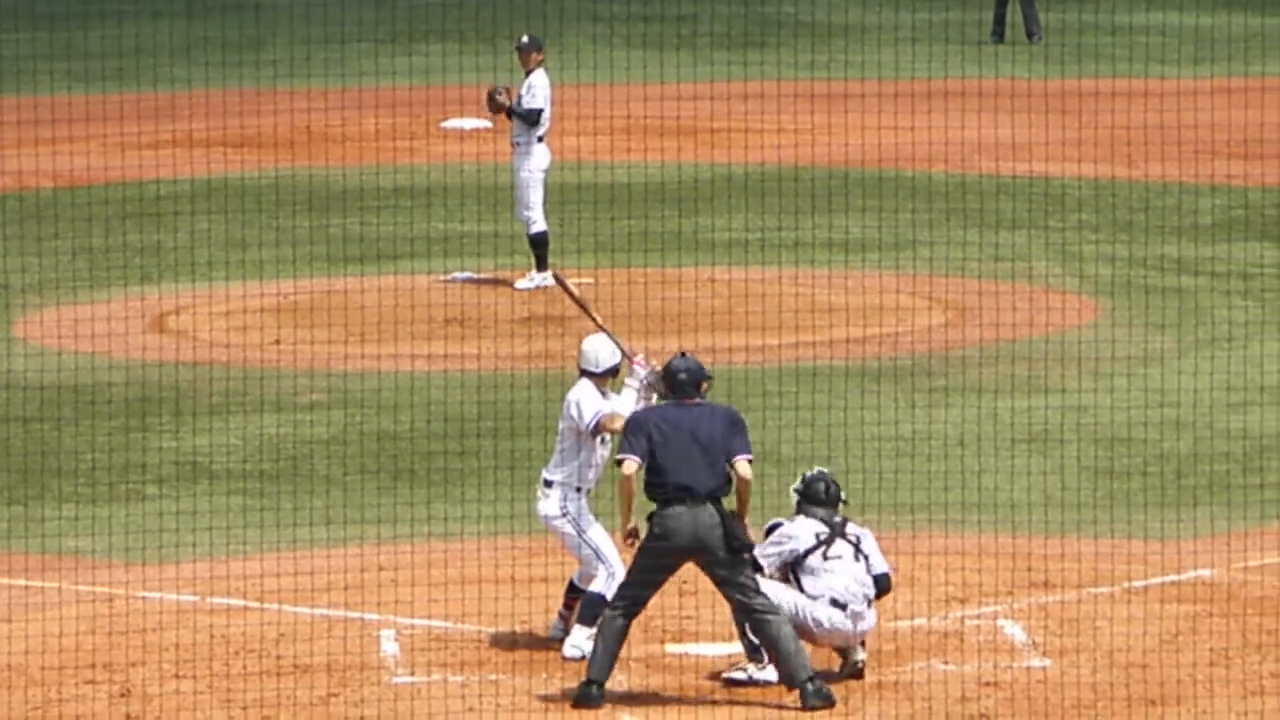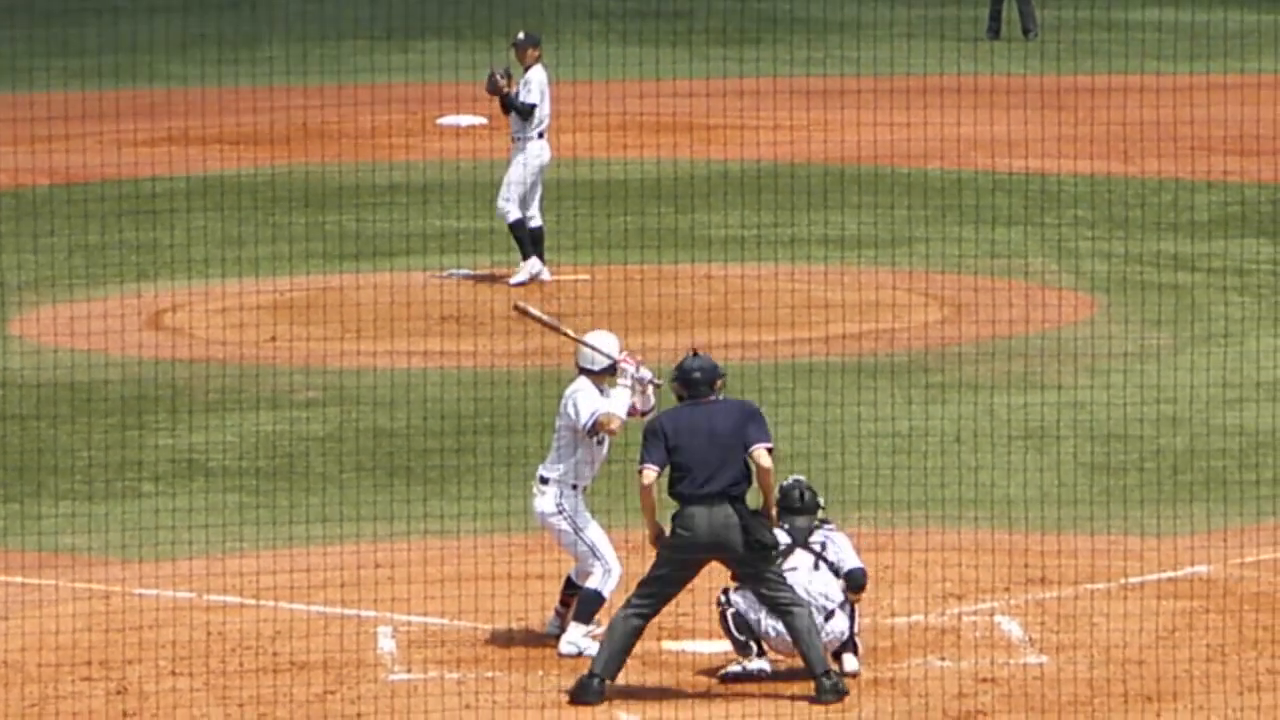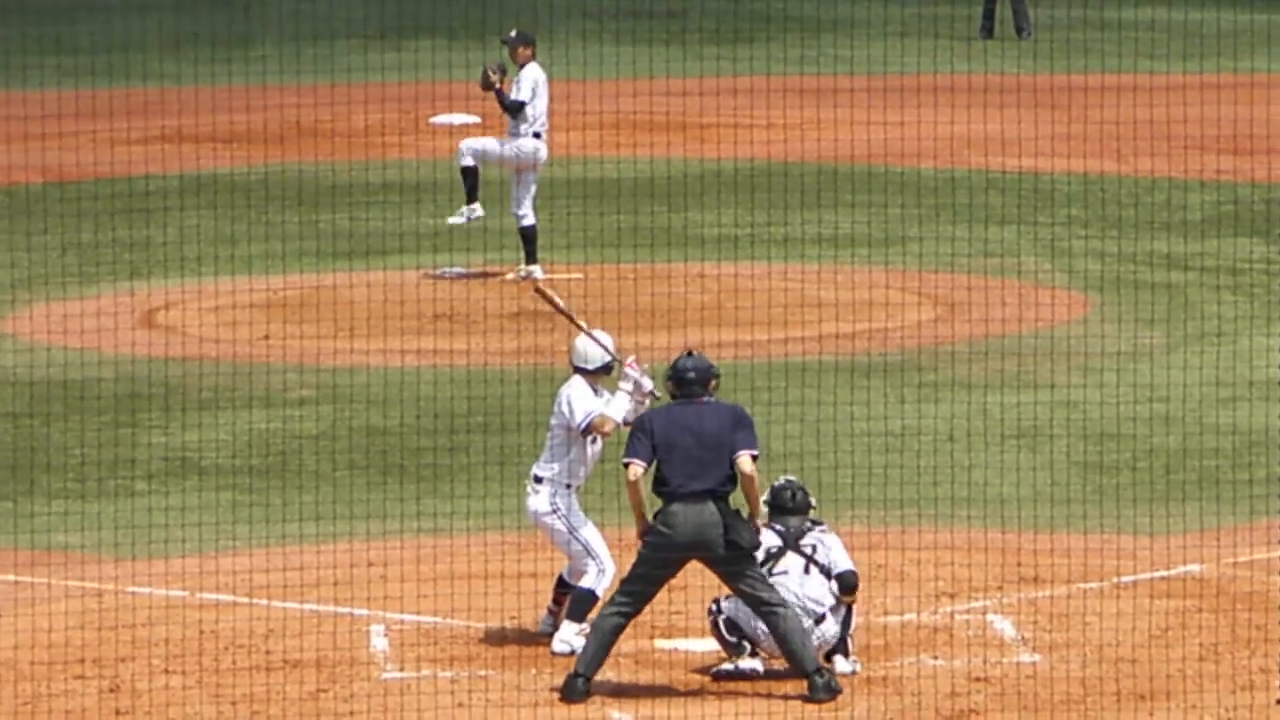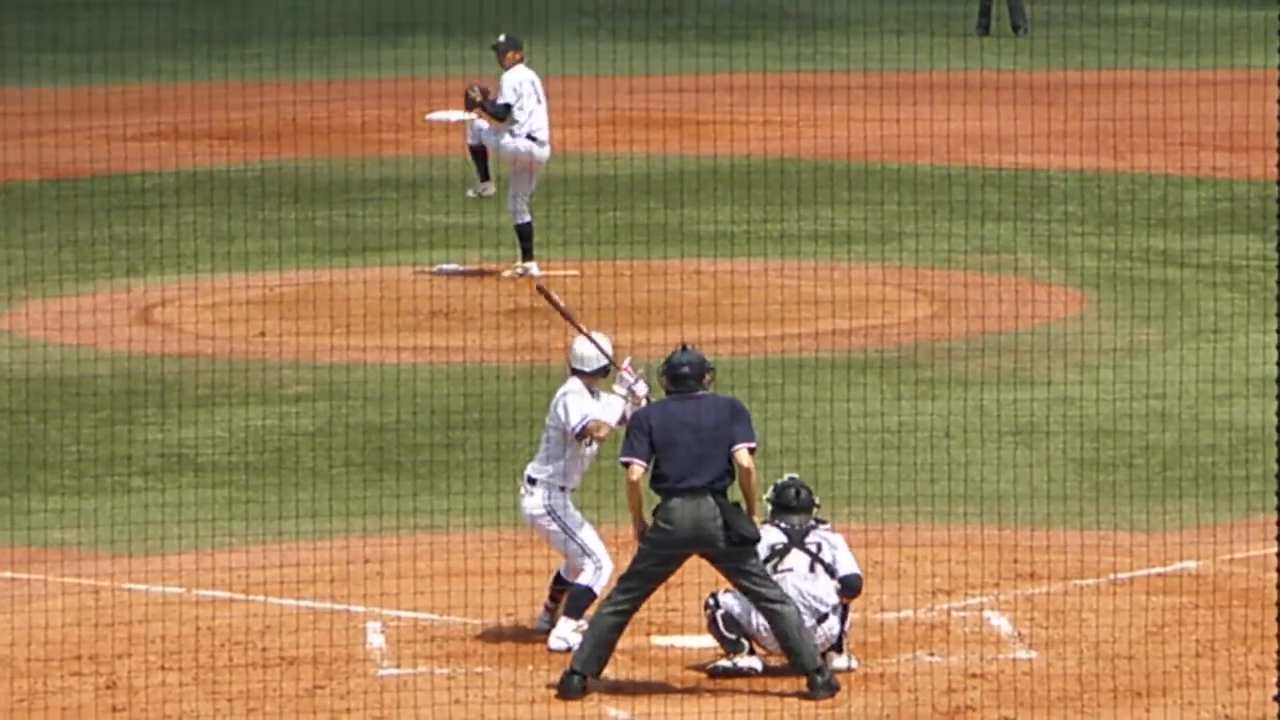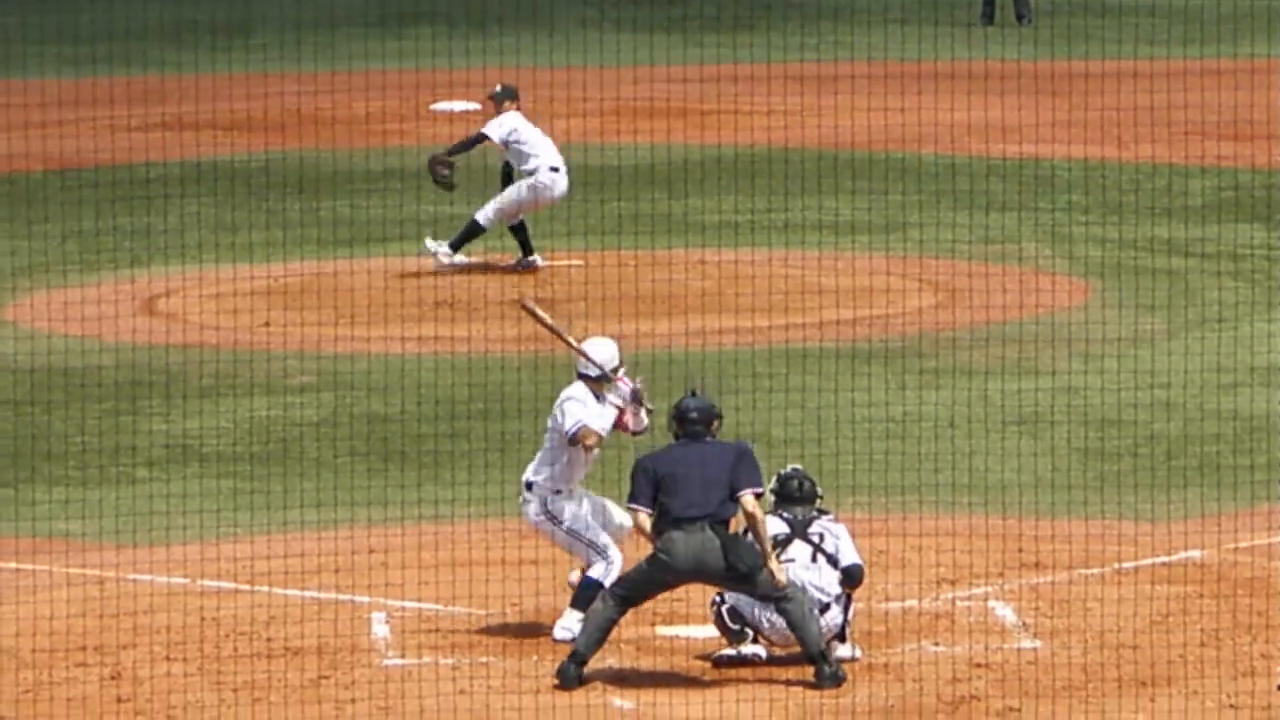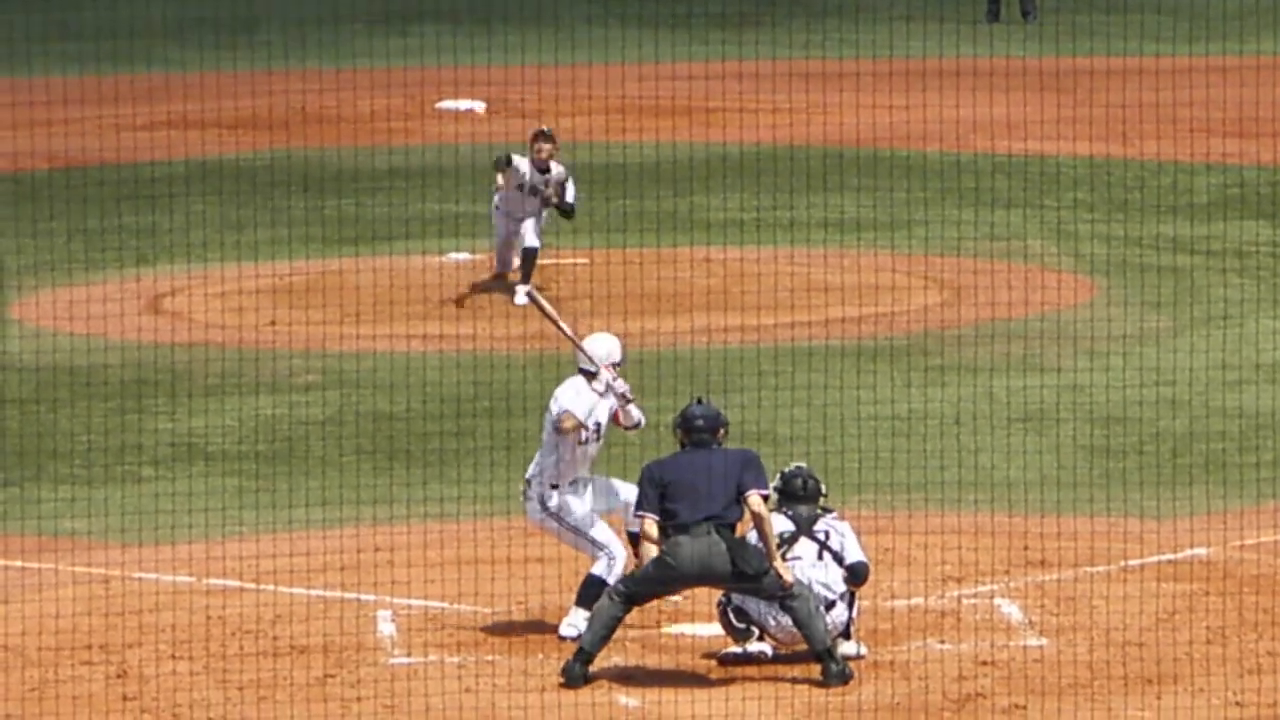
dt=0.4s
person 1, frame 1
left shoulder: (644, 419)
right shoulder: (727, 417)
left elbow: (628, 471)
right elbow: (745, 475)
left wrist: (627, 520)
right wrist: (741, 514)
left hip: (667, 523)
right hip: (713, 521)
left knee: (622, 606)
right knee: (759, 607)
left ankle: (593, 685)
right ankle: (808, 685)
person 1, frame 2
left shoulder: (662, 423)
right shoulder: (744, 411)
left elbow: (647, 481)
right elbow: (763, 463)
left wrist: (653, 527)
right wrist: (769, 507)
left hip: (689, 523)
right hip: (736, 520)
left knee: (641, 605)
right knee: (787, 602)
left ankle: (595, 681)
right ankle: (825, 680)
person 1, frame 3
left shoulder: (651, 419)
right shoulder: (734, 415)
left elbow: (633, 475)
right elbow: (747, 469)
left wrist: (641, 520)
right wrist: (754, 515)
left hip: (671, 522)
right hip: (719, 521)
left knee: (623, 603)
right knee: (769, 602)
left ankle: (579, 679)
right ankle: (817, 678)
person 1, frame 4
left shoulder: (646, 415)
right shoulder: (730, 408)
left elbow: (634, 476)
right elbow: (745, 464)
left wrist: (638, 521)
right wrist: (751, 513)
left hip: (671, 517)
right hip: (717, 515)
left knee: (622, 599)
right knee: (770, 598)
left ankle: (578, 676)
right ankle: (817, 676)
person 1, frame 5
left shoulder: (651, 461)
right shoulder: (737, 452)
left elbow: (641, 521)
right elbow: (750, 508)
right wrist: (769, 558)
left hip: (672, 548)
right hip: (718, 547)
left knee: (614, 597)
right knee: (786, 592)
left ankle: (573, 666)
right ankle: (825, 667)
person 1, frame 6
left shoulder: (656, 469)
right shoulder: (744, 458)
left elbow: (648, 529)
right elbow: (757, 508)
right wrist: (775, 559)
left hip: (677, 554)
right hip: (723, 552)
left knee: (619, 595)
right knee: (793, 591)
left ankle: (578, 665)
right ankle: (832, 665)
person 2, frame 1
left shoulder: (600, 396)
right shoulder: (583, 396)
right elbow: (615, 425)
left wrist: (644, 390)
right wrist: (632, 384)
left hip: (567, 498)
right hip: (563, 500)
left knee: (595, 561)
right knee: (610, 570)
left ankle: (565, 624)
right ankle: (577, 642)
person 2, frame 2
left shoulder: (599, 392)
right shoulder: (581, 394)
left elbow: (642, 409)
right elbow: (611, 426)
left wrist: (642, 384)
right wrist: (624, 383)
left hip: (564, 495)
right hip: (559, 497)
left knee: (591, 559)
right knee: (606, 567)
left ankle: (561, 621)
right ankle: (573, 639)
person 2, frame 3
left shoulder: (595, 393)
right shoulder: (575, 392)
left elbow: (630, 419)
right elbow: (605, 427)
left wrist: (639, 394)
right wrist: (625, 387)
left hip: (557, 494)
right hip: (552, 496)
left knee: (584, 557)
right knee: (600, 566)
left ankle: (554, 619)
right ankle: (566, 637)
person 2, frame 4
left shoulder: (592, 395)
right shoulder: (572, 395)
left elbow: (632, 418)
right elbow: (600, 432)
left wrist: (635, 396)
right wrist: (620, 391)
left hip: (551, 495)
right hip: (547, 497)
left knee: (580, 555)
right knee: (598, 564)
left ankle: (550, 616)
right ankle: (563, 634)
person 2, frame 5
left shoulder: (600, 398)
right shoulder: (574, 400)
left elbow: (636, 428)
right elbow: (589, 441)
left wrist: (636, 407)
right wrist: (615, 401)
left hip: (563, 493)
right hip: (546, 500)
left knee: (620, 524)
right knee: (609, 559)
left ankle: (587, 583)
right ankle: (569, 625)
person 2, frame 6
left shoulder: (603, 393)
right shoulder: (570, 390)
left elbow: (633, 424)
right elbow: (567, 426)
left wrist: (624, 399)
right wrist: (597, 389)
left hip: (576, 486)
right hip: (549, 497)
left knee: (635, 499)
right knee: (612, 555)
right ankle: (575, 623)
person 3, frame 1
left shoulder: (537, 80)
right shoulder: (530, 80)
left elbow: (534, 118)
left wrist: (508, 108)
right wrist: (507, 108)
left hip: (531, 152)
right hip: (525, 152)
left knee: (533, 213)
right knee: (527, 213)
left ankle: (542, 273)
right ankle: (540, 270)
person 3, frame 2
left shoulder: (534, 76)
right shoulder: (530, 76)
left elbow: (526, 112)
right elbow: (510, 111)
left wrist: (506, 93)
right wrist: (503, 93)
left hip: (529, 148)
right hip: (529, 148)
left knee: (506, 204)
right knee: (530, 209)
left ankle: (530, 260)
right ankle: (539, 266)
person 3, frame 3
left shoulder: (528, 74)
right shoulder: (533, 73)
left elbow: (514, 109)
right elbow: (513, 107)
left wrist: (497, 88)
right wrist: (498, 88)
left hip: (523, 144)
right hip: (533, 146)
left knee: (467, 147)
right knee: (523, 208)
left ankle: (472, 206)
right ankle: (532, 266)
person 3, frame 4
left shoulder: (511, 76)
right shoulder: (529, 76)
left elbow: (502, 115)
left wrist: (480, 102)
right wrist: (488, 102)
left hip: (521, 146)
right hip: (539, 149)
left knee: (475, 126)
right knee: (518, 205)
left ankle: (485, 183)
right ankle: (528, 263)
person 3, frame 5
left shoulder: (507, 120)
right shoulder: (516, 126)
left elbow: (476, 140)
right elbow: (508, 169)
left wrist: (445, 154)
right wrist: (504, 199)
left hip: (545, 180)
right hip: (555, 180)
left knee: (492, 210)
right knee: (508, 210)
left ankle: (450, 251)
right ankle: (529, 257)
person 3, frame 6
left shoulder: (561, 175)
right shoulder: (521, 166)
left elbow: (569, 213)
right elbow: (502, 161)
left wrist: (556, 202)
right wrist: (500, 175)
left hip: (532, 216)
right hip: (504, 213)
left knee: (530, 238)
right knee: (503, 260)
left ankle: (522, 287)
person 4, frame 1
left shoulder: (796, 528)
right shoulder: (859, 533)
left elbow: (753, 567)
right elbow: (883, 585)
left hip: (824, 622)
right hip: (860, 626)
left ankle: (760, 665)
right ankle: (851, 651)
person 4, frame 2
right shoulder: (833, 536)
right elbow: (858, 581)
right wrist: (849, 595)
left hip: (784, 636)
right hip: (831, 634)
left knee: (728, 598)
right knee: (846, 602)
left ankle: (753, 658)
right ankle: (848, 656)
person 4, frame 3
right shoulder: (825, 537)
right elbow: (849, 583)
right wrist: (846, 596)
left hip: (774, 639)
right hip: (821, 637)
left knee: (719, 608)
right knee: (844, 601)
left ankle: (746, 657)
right ankle: (840, 657)
person 4, frame 4
left shoulder: (761, 536)
right shoulder: (831, 537)
right elbow: (853, 586)
right wrist: (837, 594)
left hip: (774, 634)
right hip: (821, 635)
left knee: (716, 603)
right knee: (840, 600)
left ankle: (743, 655)
right ankle: (835, 654)
person 4, frame 5
left shoulder: (763, 527)
right shoulder: (834, 528)
right elbow: (855, 577)
left hip: (777, 626)
right hip: (825, 625)
left knee: (722, 602)
right knee: (844, 589)
left ankle: (746, 644)
right ankle: (839, 644)
person 4, frame 6
right shoulder: (838, 526)
right elbow: (859, 574)
left hip: (782, 625)
right hip: (830, 623)
left knee: (729, 602)
right knee: (847, 588)
left ankle: (753, 642)
right ankle: (843, 641)
